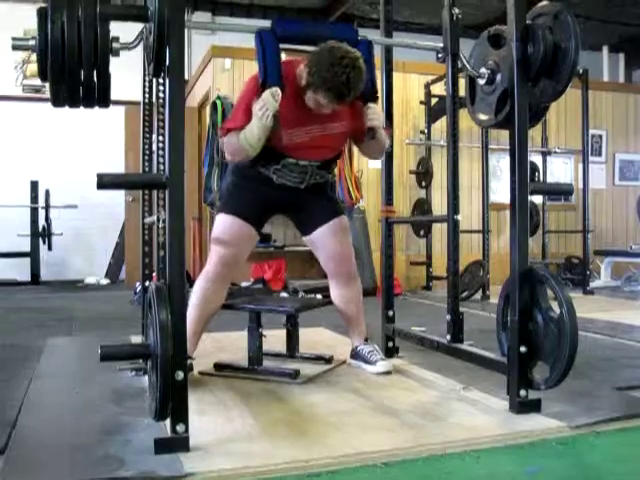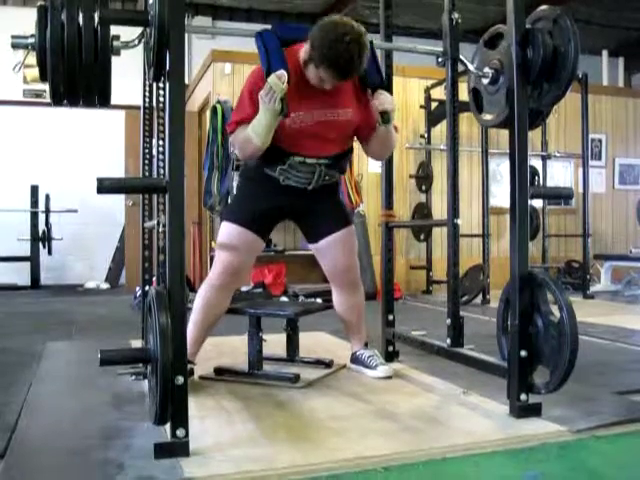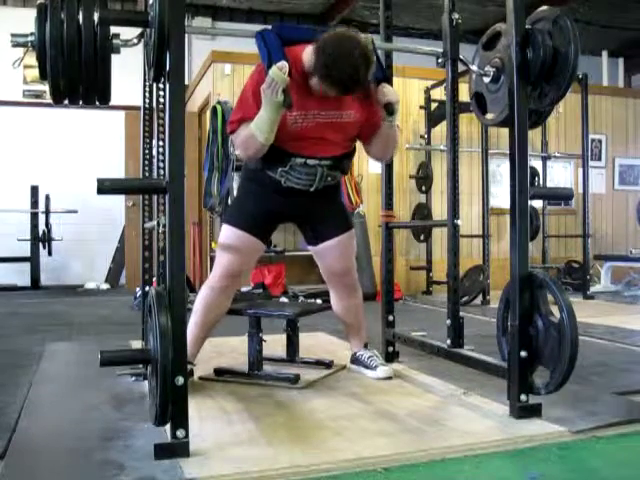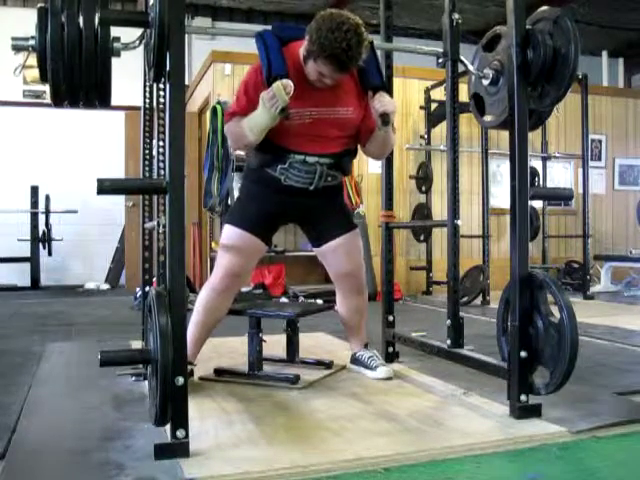
dt=0.5s
person 1, frame 1
left shoulder: (352, 94)
right shoulder: (269, 85)
left elbow: (374, 151)
right elbow: (232, 152)
left wrist: (375, 132)
right wrist: (260, 126)
left hip: (313, 185)
right hip: (256, 180)
left knee: (344, 265)
right knee: (220, 263)
left ankle: (360, 346)
right ankle: (184, 354)
person 1, frame 2
left shoulder: (357, 85)
right shoulder: (271, 74)
left elbow: (378, 152)
right elbow: (242, 149)
left wrist: (384, 121)
right wrist: (268, 114)
left hip: (321, 190)
right hip: (264, 183)
left knee: (347, 275)
right knee: (225, 272)
left ankle: (359, 350)
right ankle: (185, 358)
person 1, frame 3
left shoulder: (360, 87)
right shoulder: (274, 72)
left elbow: (381, 152)
right elbow: (244, 149)
left wrist: (388, 117)
right wrist: (271, 107)
left hip: (322, 192)
right hip: (265, 186)
left knee: (345, 277)
right knee: (225, 274)
left ankle: (360, 351)
right ankle: (184, 361)
person 1, frame 4
left shoulder: (360, 82)
left elbow: (376, 151)
right elbow: (235, 138)
left wrist: (384, 125)
right wrist: (265, 115)
left hip: (325, 193)
right hip: (267, 186)
left knee: (352, 277)
right knee: (226, 276)
left ankle: (360, 351)
right ankle: (183, 361)
